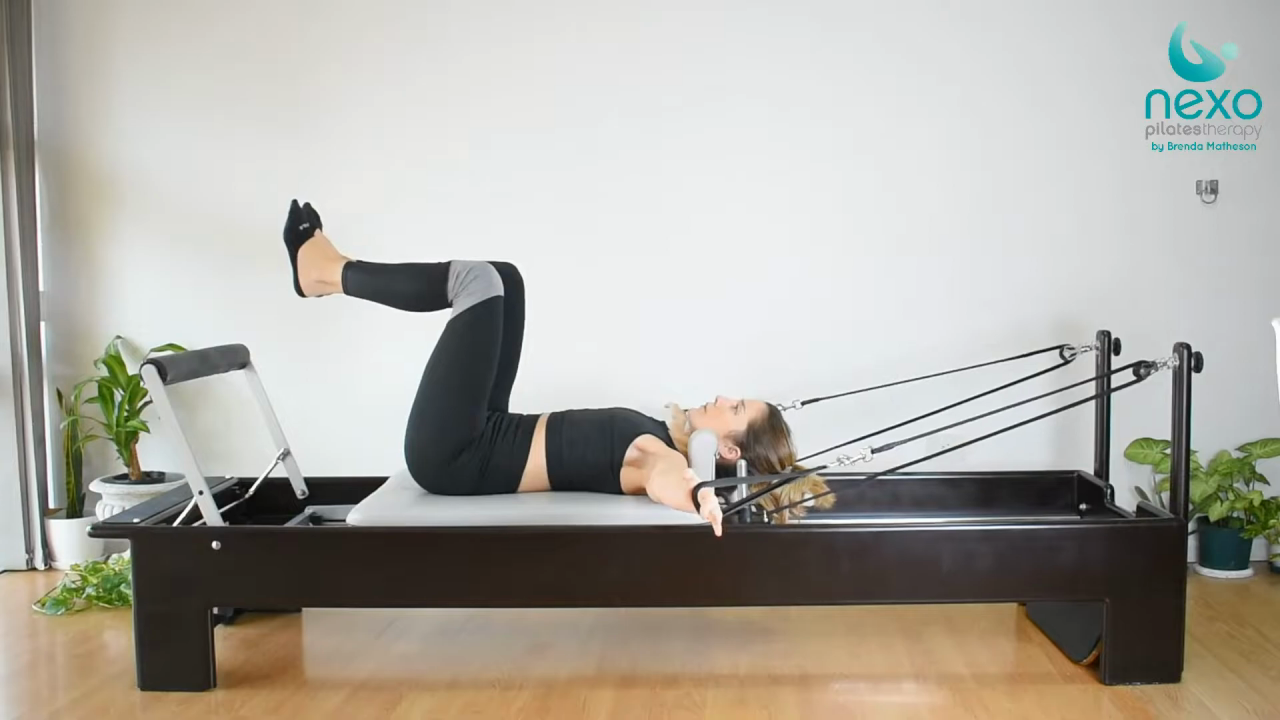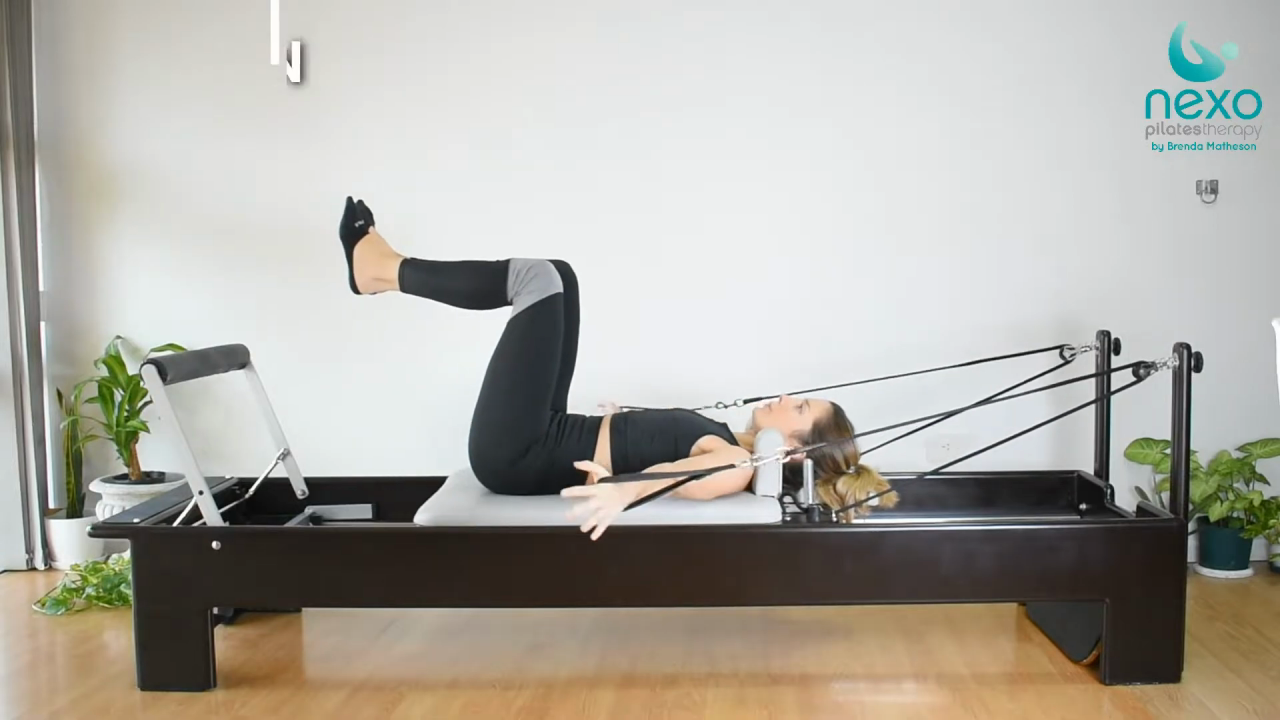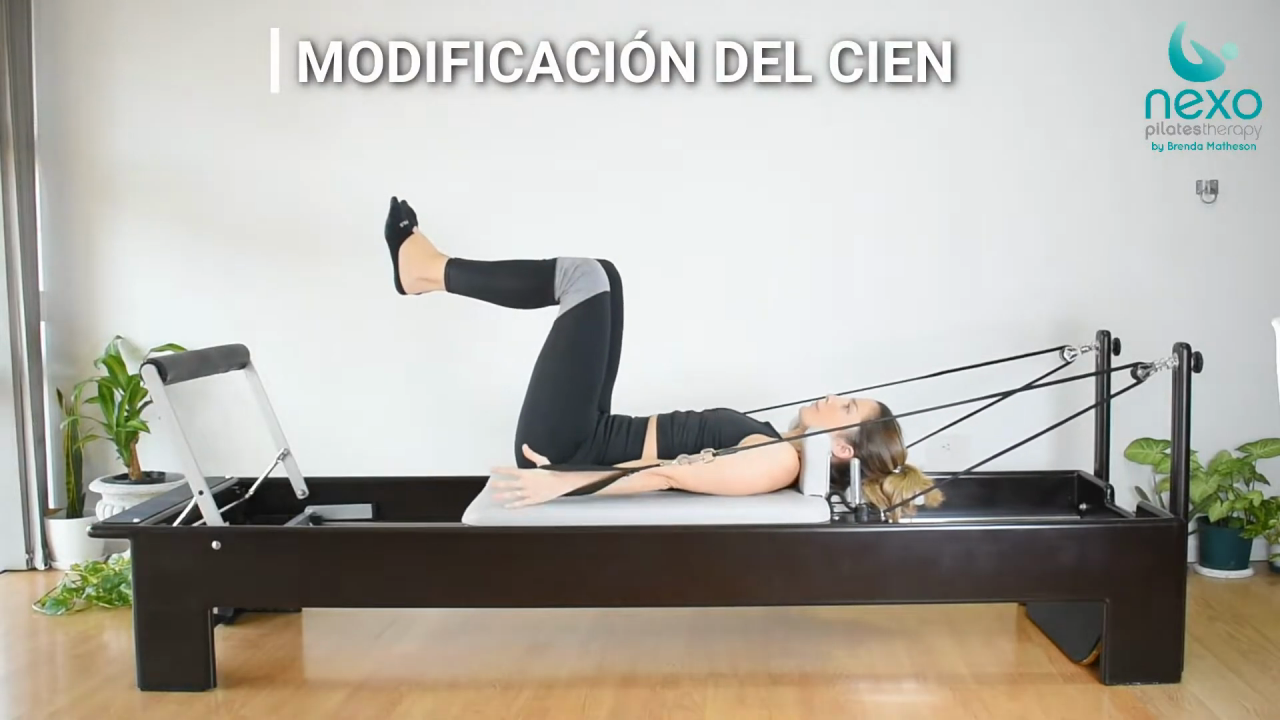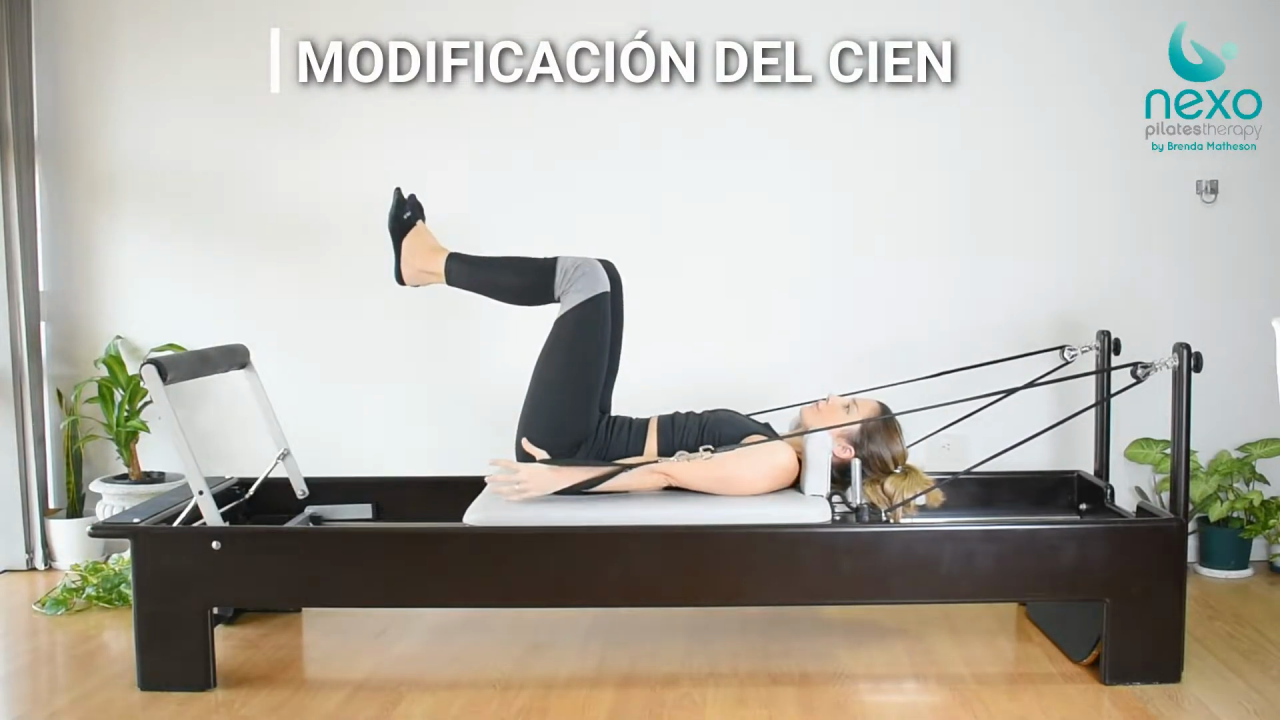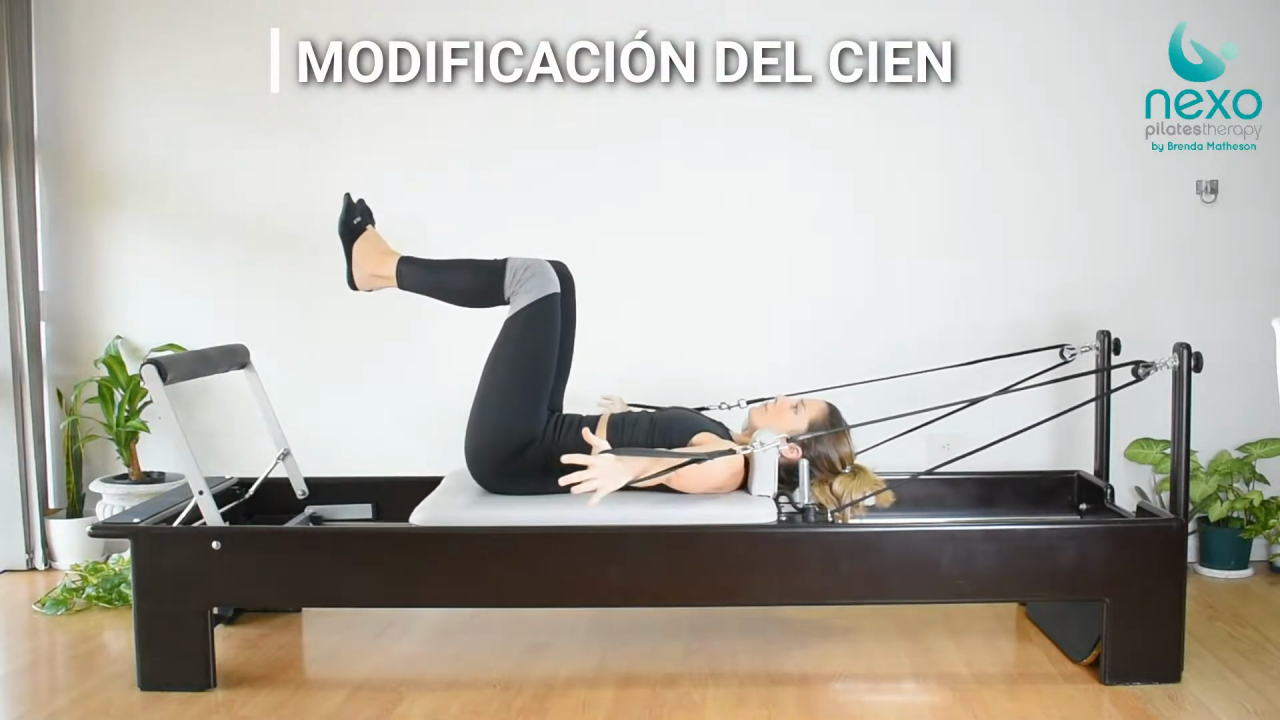
dt=1s
person 1, frame 1
left shoulder: (672, 461)
right shoulder: (674, 444)
left elbow: (664, 480)
left wrist: (694, 495)
right wrist: (681, 414)
left hip: (455, 459)
right hip: (489, 439)
left knee: (478, 282)
right knee: (500, 279)
left ankle: (331, 273)
right ankle: (335, 275)
person 1, frame 2
left shoulder: (737, 467)
right shoulder: (729, 445)
left elbow: (676, 476)
left wrist: (625, 491)
right wrist: (621, 410)
left hip: (518, 457)
right hip: (548, 442)
left knee: (537, 279)
right knee: (553, 277)
left ankle: (388, 270)
right ankle: (387, 273)
person 1, frame 3
left shoulder: (780, 462)
right shoulder: (773, 445)
left elbow: (670, 475)
left wrist: (562, 482)
left hip: (566, 453)
right hip: (589, 442)
left knee: (585, 279)
right knee: (595, 277)
left ankle: (432, 270)
right ankle: (432, 273)
person 1, frame 4
left shoulder: (779, 464)
right shoulder: (773, 446)
left elbow: (671, 473)
left wrist: (562, 478)
left hip: (569, 452)
right hip: (594, 441)
left knee: (584, 277)
right knee: (597, 276)
left ankle: (432, 263)
right ankle: (433, 265)
person 1, frame 5
left shoulder: (727, 466)
right shoulder: (725, 444)
left elbow: (668, 469)
left wrist: (622, 469)
right wrist: (627, 410)
left hip: (513, 456)
right hip: (544, 443)
left knee: (534, 278)
right knee: (551, 276)
left ankle: (385, 267)
right ankle: (387, 271)
